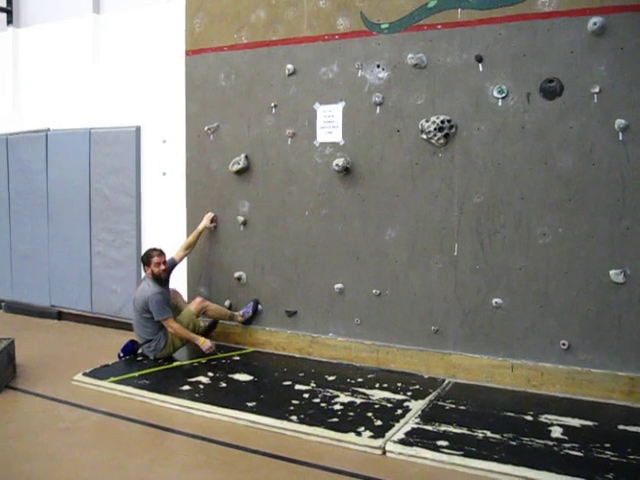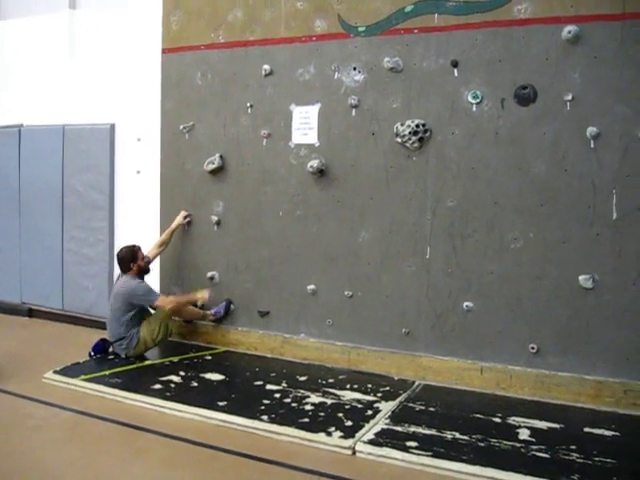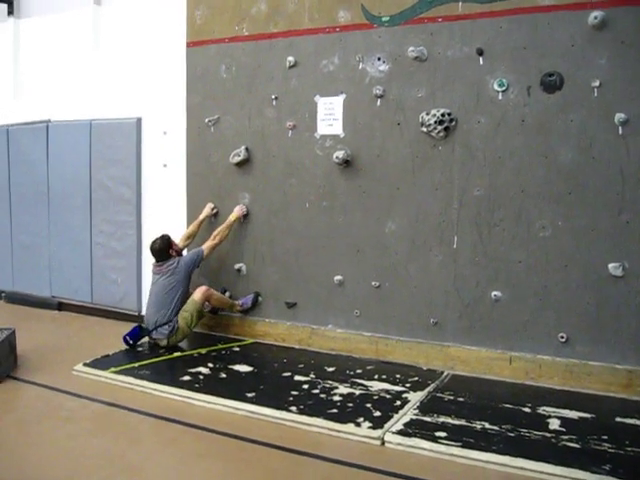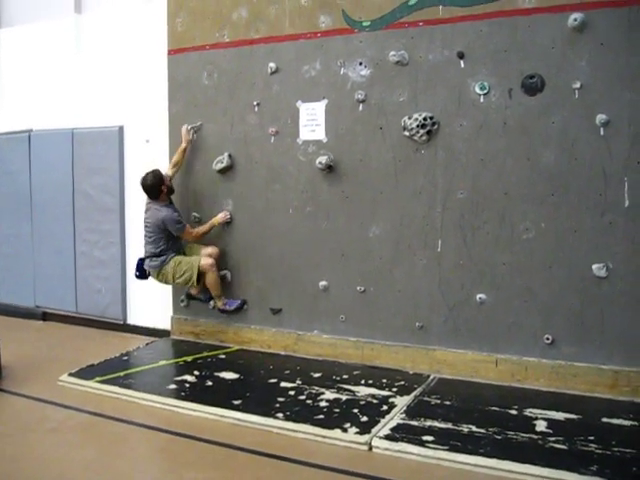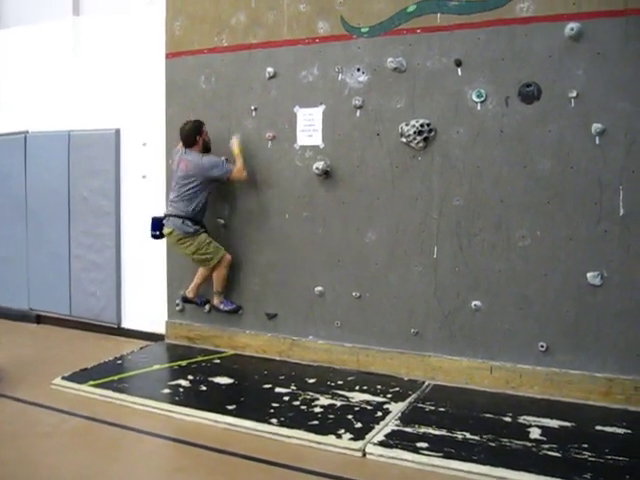
dt=1s
person 1, frame 1
left shoulder: (161, 273)
right shoulder: (153, 294)
left elbow: (183, 250)
right elbow: (171, 327)
left wrist: (201, 227)
right wrist: (199, 340)
left hip: (156, 333)
right hip: (158, 346)
left knee: (173, 293)
right knee: (200, 303)
left ankle: (200, 327)
right ankle: (239, 317)
person 1, frame 2
left shoulder: (127, 276)
right shoulder: (134, 286)
left elbow: (158, 247)
right elbow: (168, 303)
left wrist: (176, 225)
right wrist: (196, 297)
left hip: (123, 340)
right hip: (130, 345)
left knee: (150, 299)
right knee: (173, 305)
right ankle: (209, 315)
person 1, frame 3
left shoulder: (157, 266)
right shoulder: (181, 265)
left elbow: (186, 239)
right elbow: (214, 240)
left wrist: (203, 217)
right wrist: (233, 218)
left hip: (153, 331)
right hip: (167, 334)
right knee: (204, 291)
right ankle: (237, 307)
person 1, frame 4
left shoulder: (155, 198)
right shoulder: (165, 215)
left elbow: (173, 167)
right elbow: (192, 236)
left wrist: (184, 144)
right wrist: (215, 221)
left hip: (172, 253)
right hip: (162, 265)
left knee: (212, 253)
right knee: (209, 263)
left ankle: (195, 290)
right ankle: (221, 303)
person 1, frame 5
left shoulder: (179, 155)
right shoulder: (208, 163)
right elbow: (241, 174)
left wrist: (188, 132)
right wrist: (236, 149)
left hip: (172, 225)
right hip: (185, 229)
left knee: (214, 258)
right knee: (224, 259)
left ankle: (191, 293)
right ankle: (218, 300)
